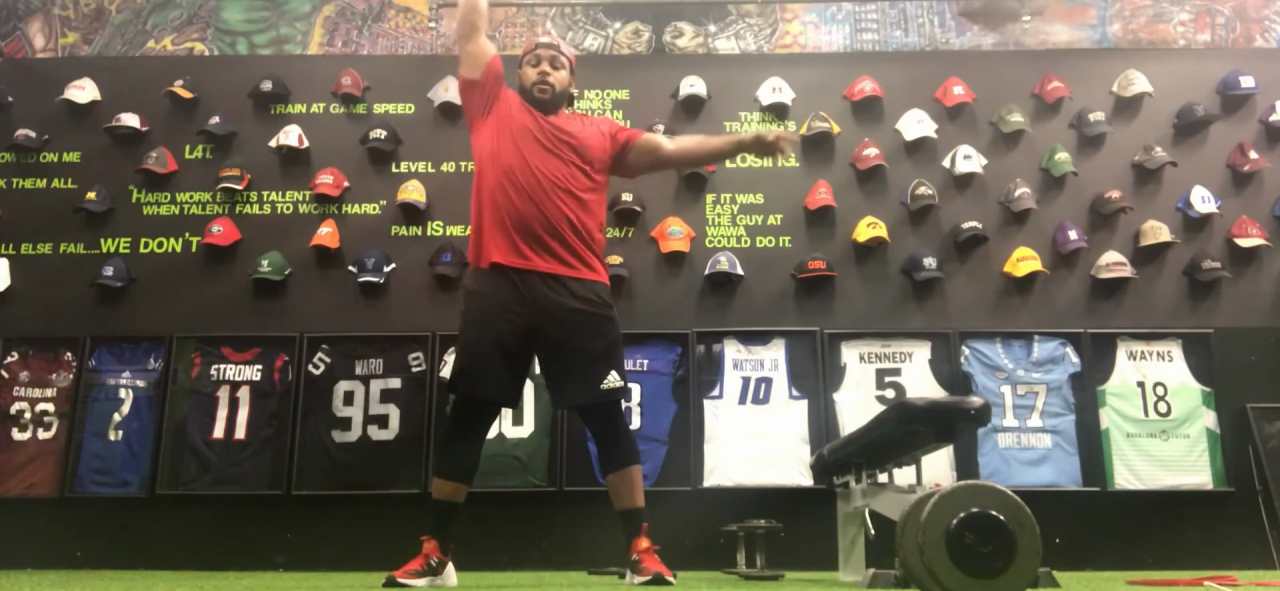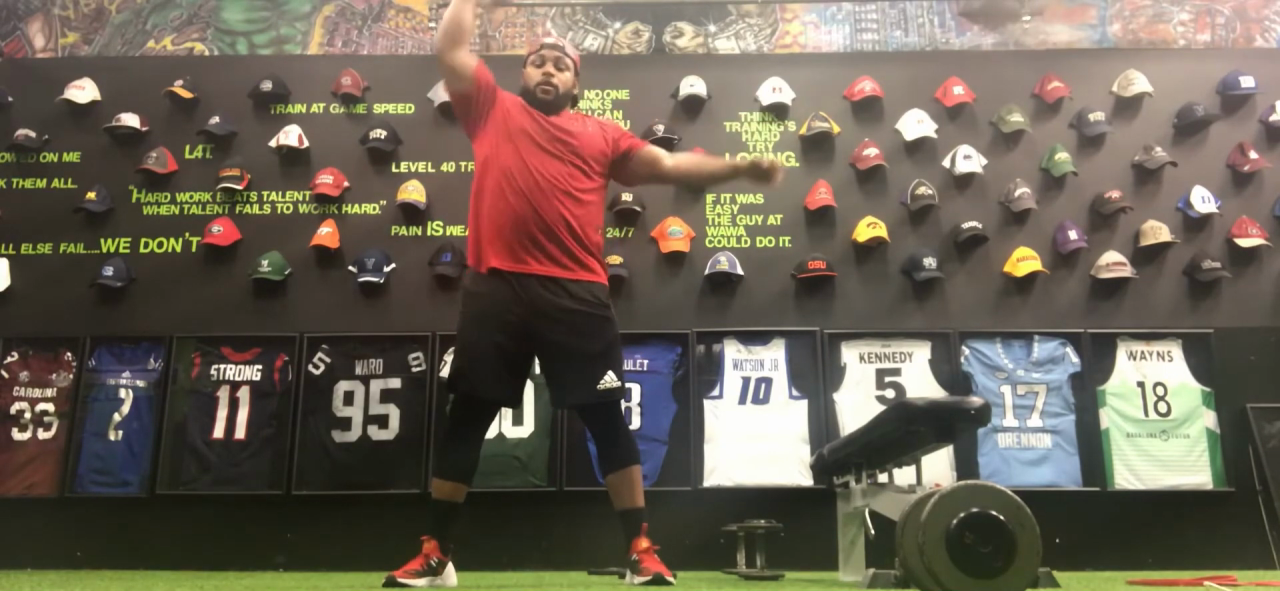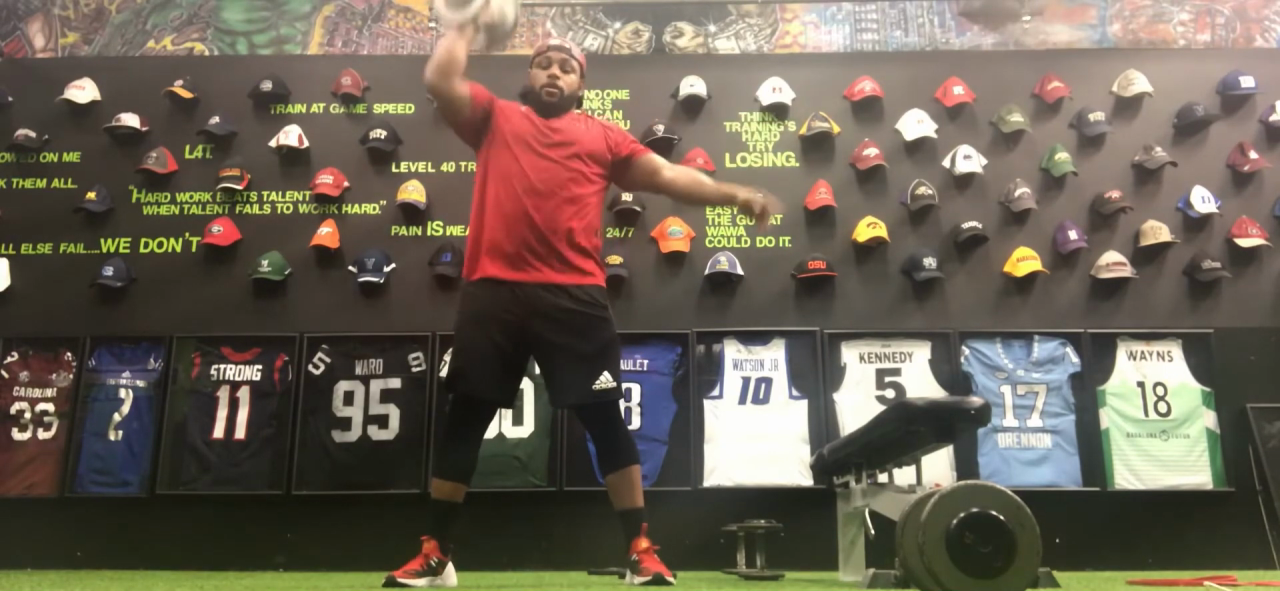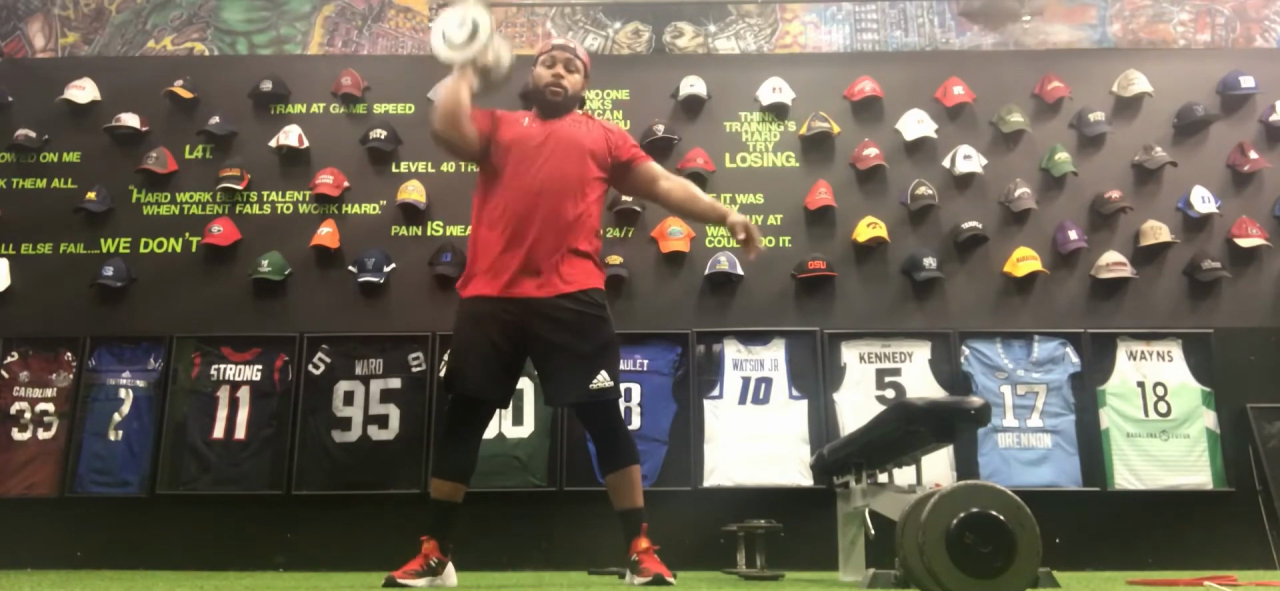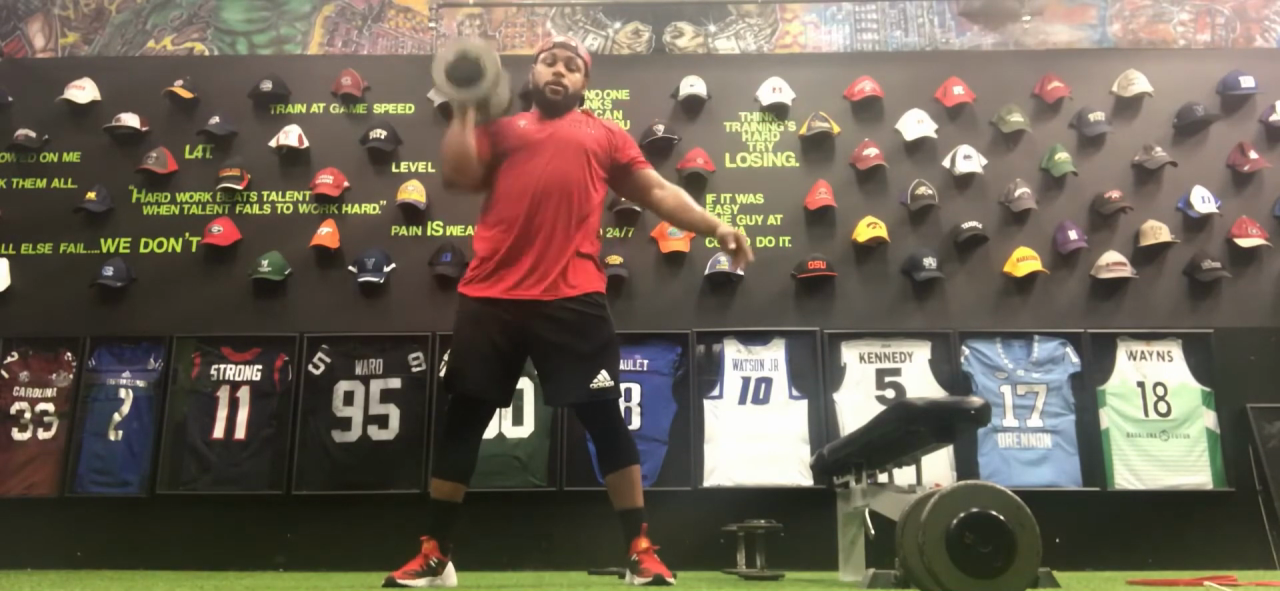
dt=0.1s
person 1, frame 1
left shoulder: (600, 133)
right shoulder: (494, 107)
left elbow: (668, 149)
left wrist: (747, 140)
left hip: (577, 290)
right hip: (498, 284)
left knee: (607, 418)
right knee: (468, 416)
person 1, frame 2
left shoulder: (600, 134)
right shoulder: (493, 108)
left elbow: (665, 163)
left wrist: (739, 167)
left hip: (576, 292)
right hip: (497, 285)
left knee: (606, 417)
right knee: (467, 416)
person 1, frame 3
left shoulder: (602, 136)
right shoulder: (496, 118)
left elbow: (665, 174)
right elbow: (439, 80)
left wrist: (734, 194)
right wrist: (465, 26)
left hip: (574, 293)
right hip: (494, 289)
left knee: (604, 417)
right knee: (464, 416)
person 1, frame 4
left shoulder: (604, 135)
right shoulder: (498, 124)
left elbow: (662, 183)
right elbow: (445, 129)
left wrist: (724, 216)
right wrist: (465, 67)
left hip: (571, 297)
right hip: (489, 295)
left knee: (604, 418)
right knee: (463, 419)
person 1, frame 5
left shoulder: (605, 136)
right shoulder: (501, 129)
left elbow: (658, 192)
right elbow: (457, 176)
left wrist: (717, 228)
right wrist: (466, 108)
left hip: (572, 298)
right hip: (490, 295)
left knee: (604, 417)
right knee: (463, 418)
